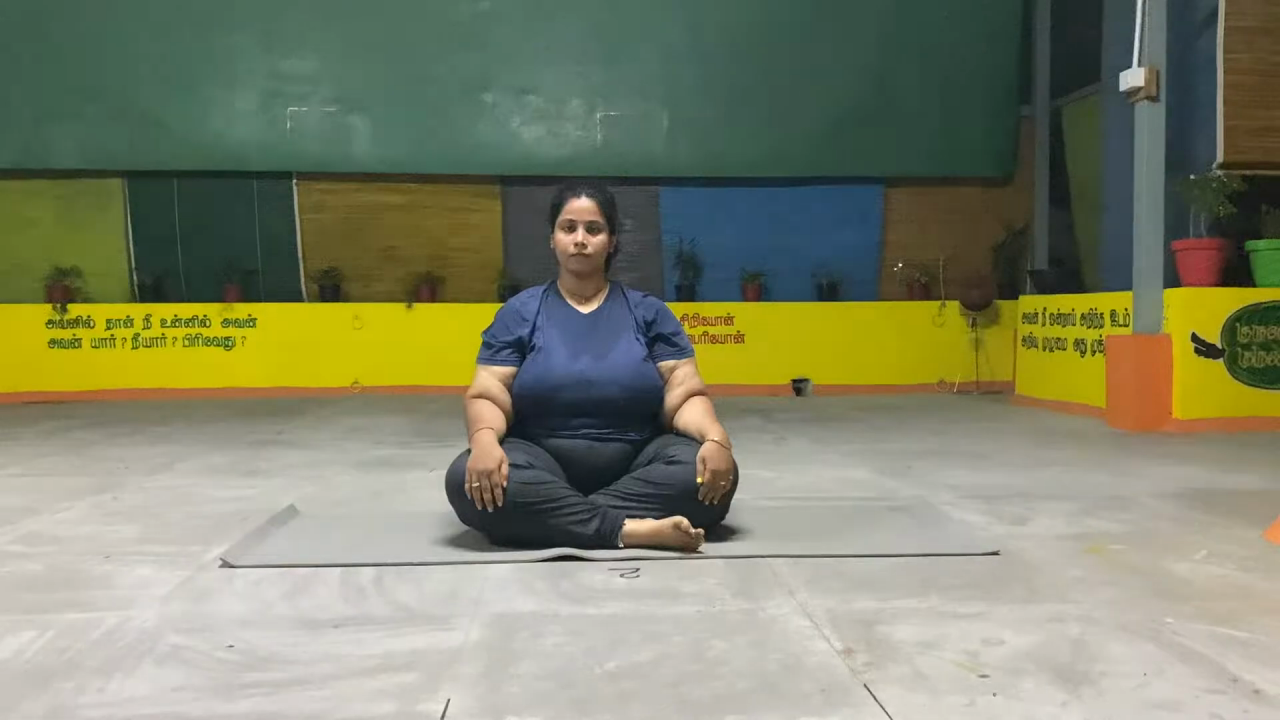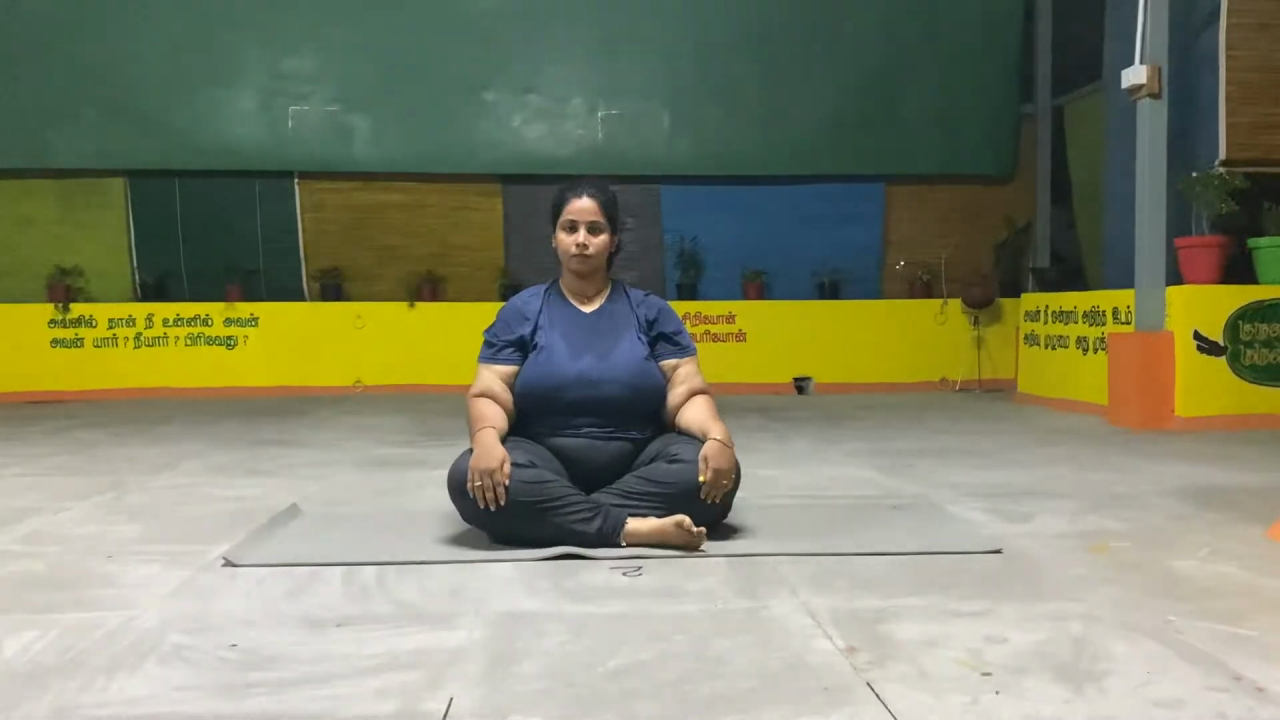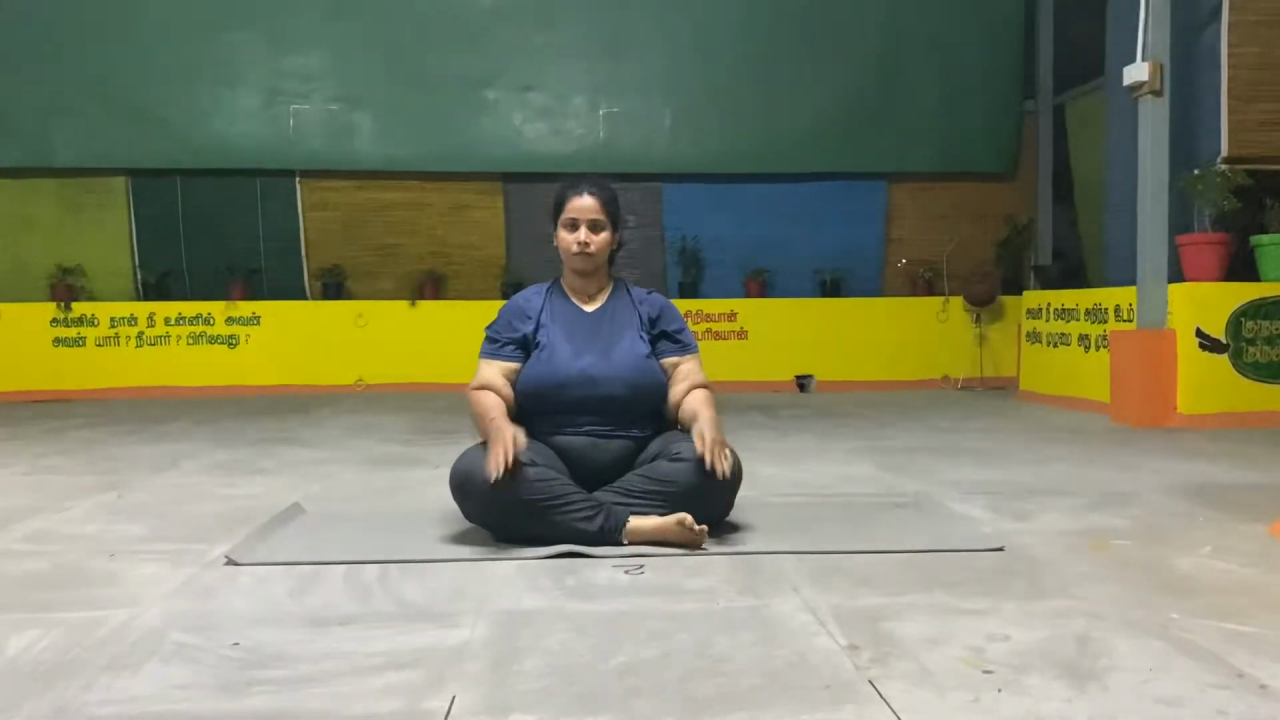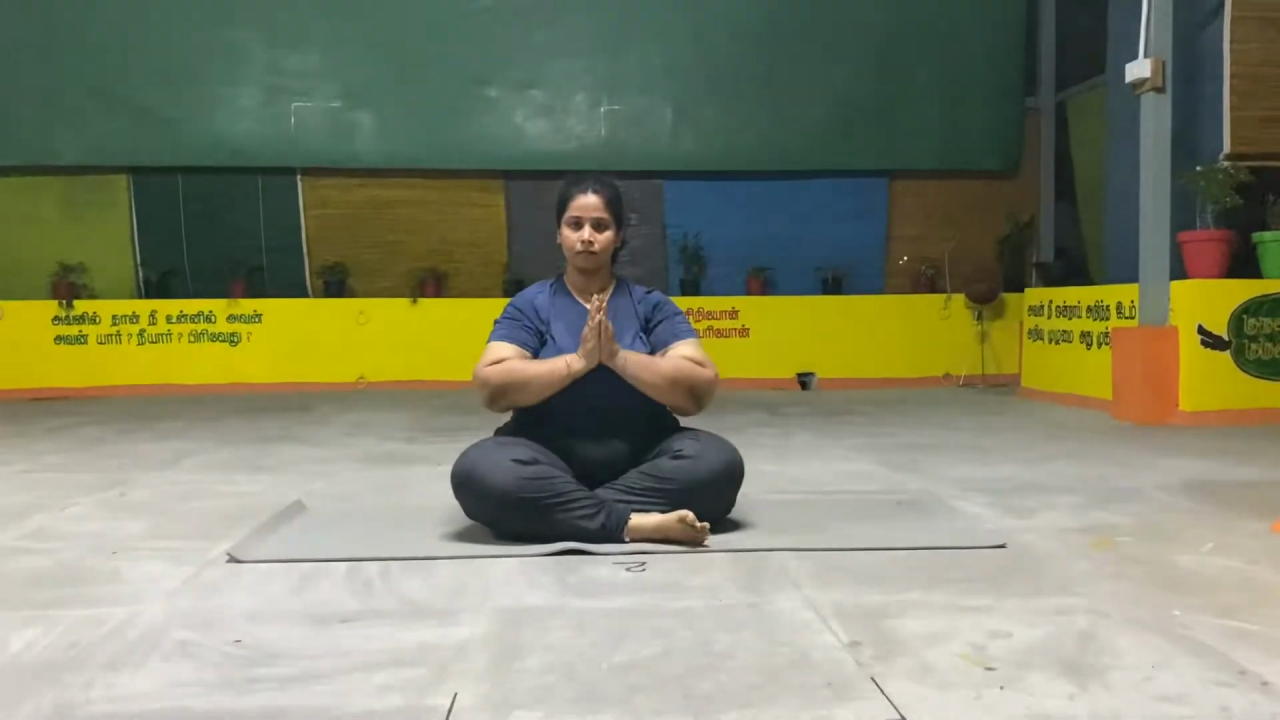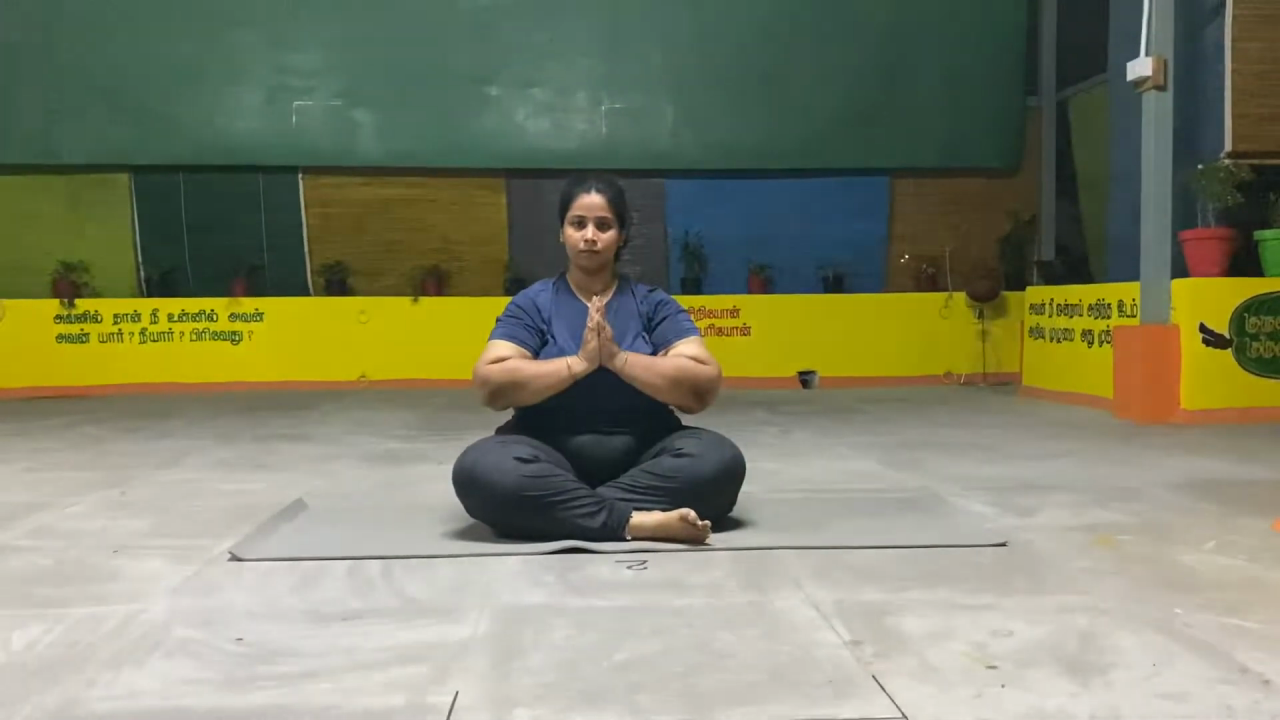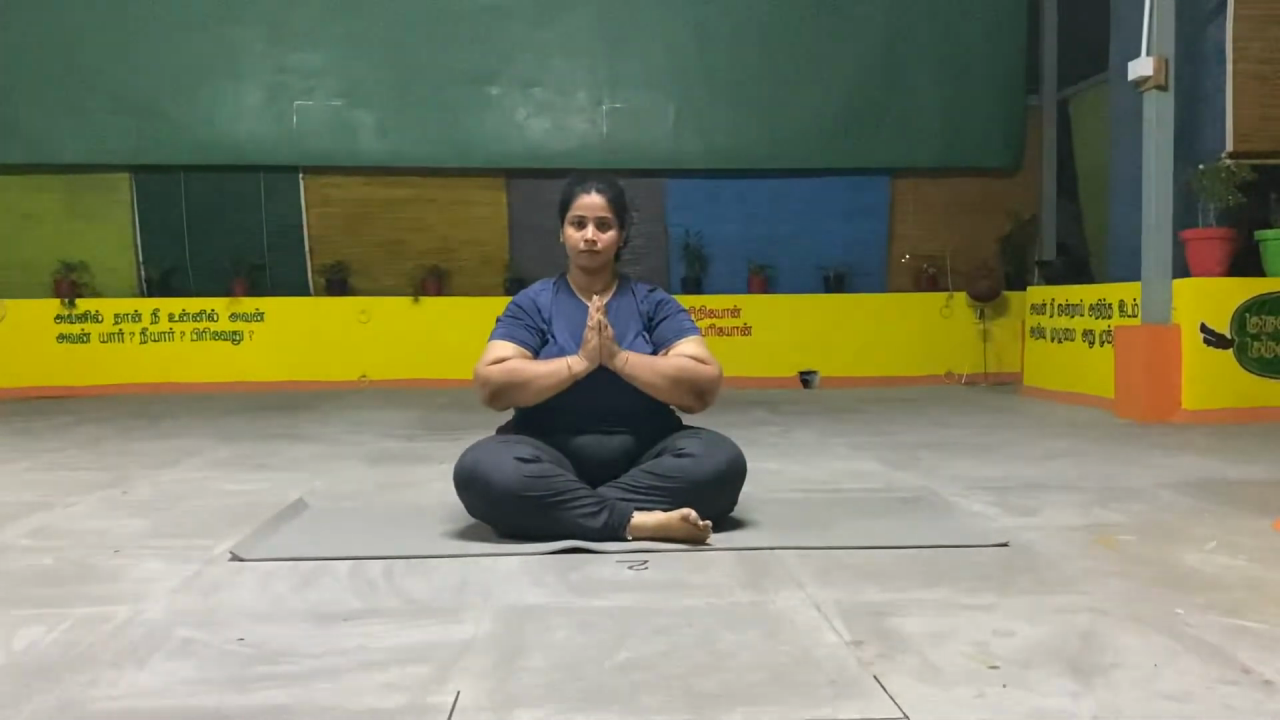
dt=0.5s
person 1, frame 1
left shoulder: (649, 312)
right shoulder: (520, 312)
left elbow: (684, 397)
right elbow: (487, 396)
left wrist: (716, 438)
right wrist: (485, 439)
left hip: (636, 464)
right hip: (543, 462)
left knee: (710, 473)
right knee: (470, 478)
left ankle: (554, 516)
right ankle: (631, 530)
person 1, frame 2
left shoulder: (651, 311)
right shoulder: (521, 311)
left elbow: (687, 396)
right elbow: (489, 396)
left wrist: (717, 437)
right wrist: (486, 439)
left hip: (638, 463)
right hip: (545, 462)
left knee: (703, 472)
right knee: (472, 477)
left ankle: (559, 516)
right ankle: (632, 528)
person 1, frame 3
left shoulder: (653, 308)
right shoulder: (523, 309)
left elbow: (692, 389)
right elbow: (485, 391)
left wrist: (704, 419)
right wrist: (499, 425)
left hip: (639, 462)
right hip: (547, 462)
left knee: (713, 468)
right knee: (475, 474)
left ankle: (562, 514)
right ankle: (636, 527)
person 1, frame 4
left shoulder: (653, 305)
right shoulder: (530, 304)
left elbow: (698, 390)
right elbow: (491, 388)
left wrist: (617, 356)
right wrist: (579, 360)
left hip: (643, 460)
right hip: (548, 459)
left knee: (718, 462)
right knee: (478, 471)
left ankle: (562, 510)
right ankle: (637, 524)
person 1, frame 5
left shoulder: (654, 304)
right shoulder: (532, 303)
left elbow: (703, 387)
right elbow: (490, 385)
left wrist: (618, 358)
right wrist: (579, 363)
left hip: (643, 457)
right hip: (551, 458)
left knee: (719, 459)
right knee: (480, 468)
left ankle: (562, 508)
right ankle: (637, 522)
person 1, frame 6
left shoulder: (655, 303)
right shoulder: (532, 303)
left elbow: (703, 387)
right elbow: (491, 386)
left wrist: (619, 358)
right wrist: (579, 362)
left hip: (644, 458)
right hip: (550, 458)
left knee: (720, 459)
right knee: (481, 468)
left ankle: (566, 509)
right ankle: (638, 521)
